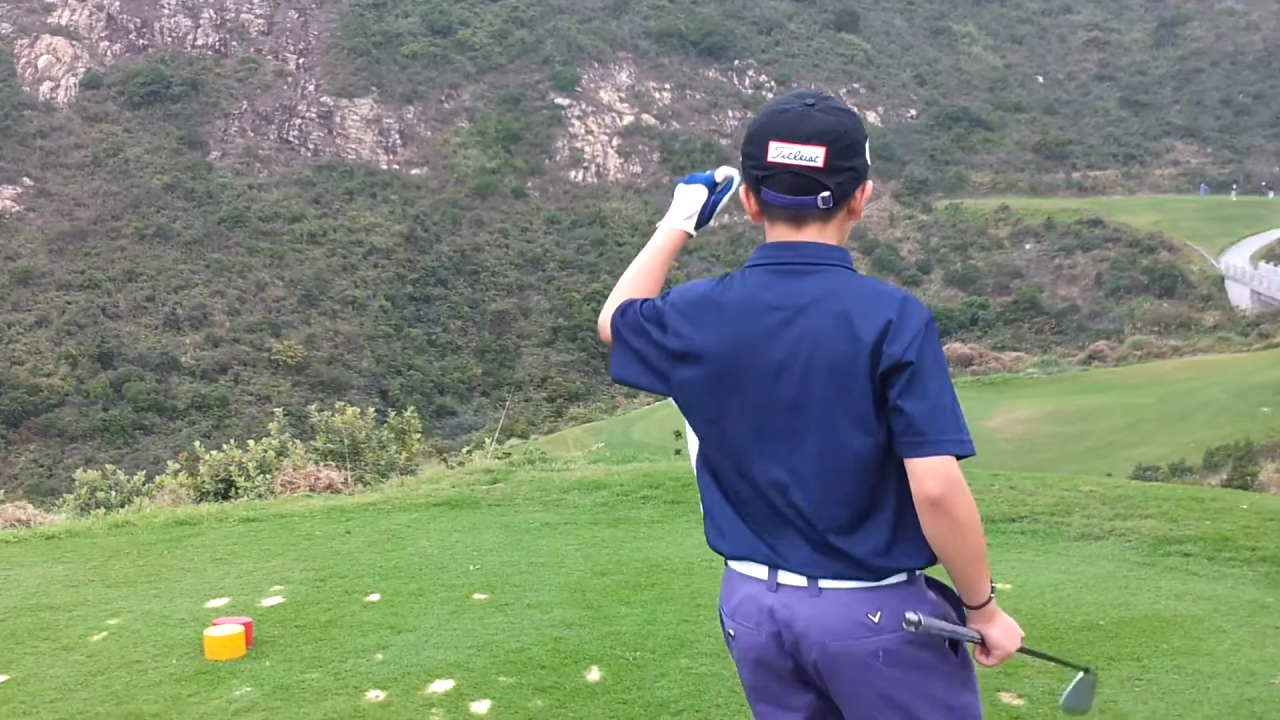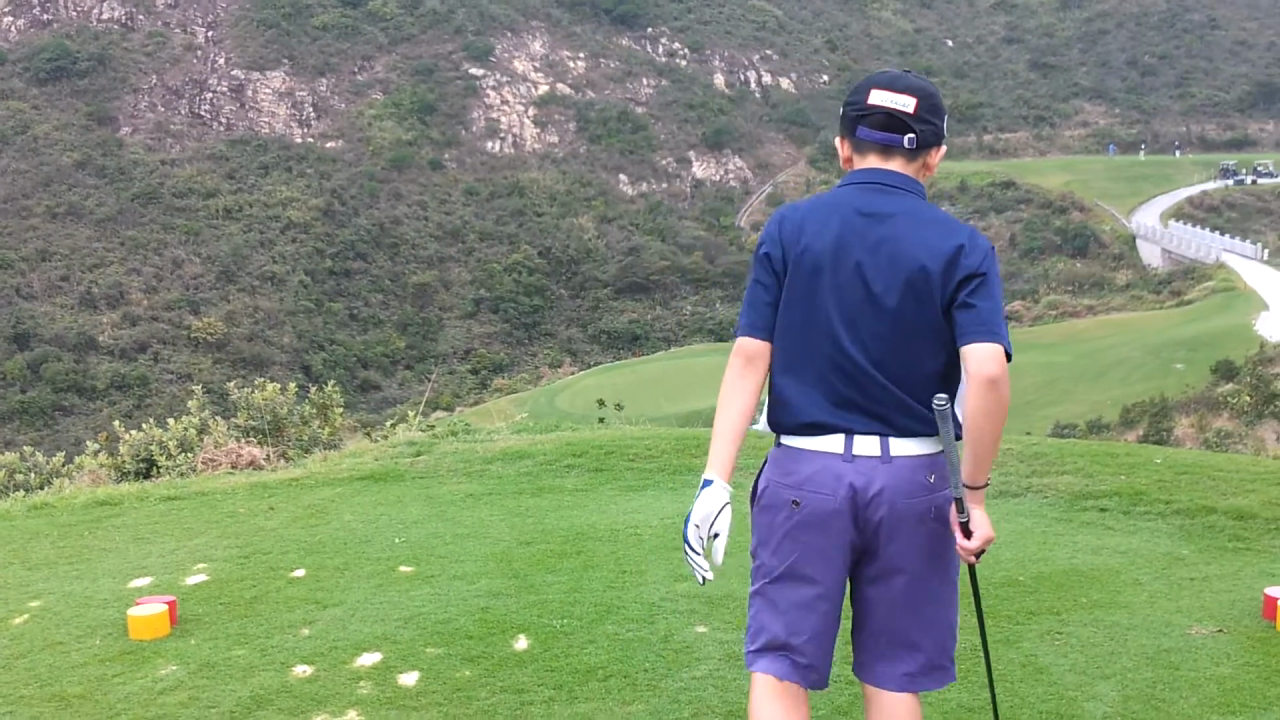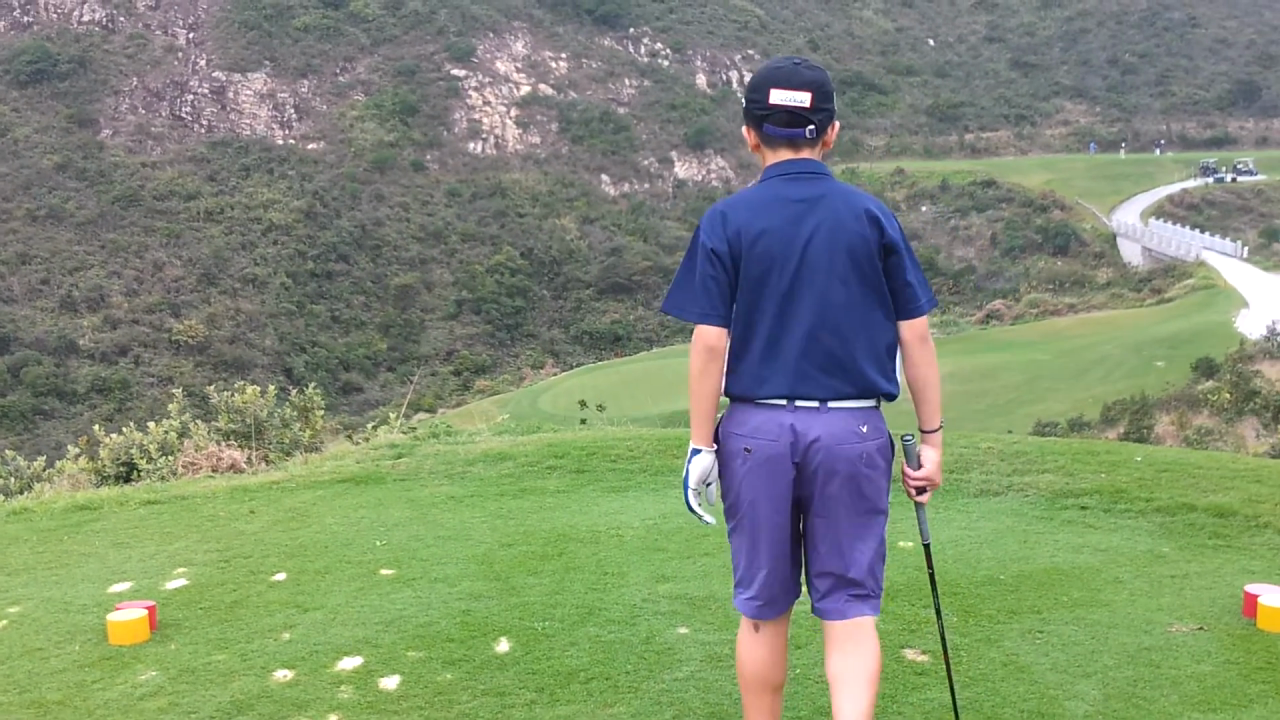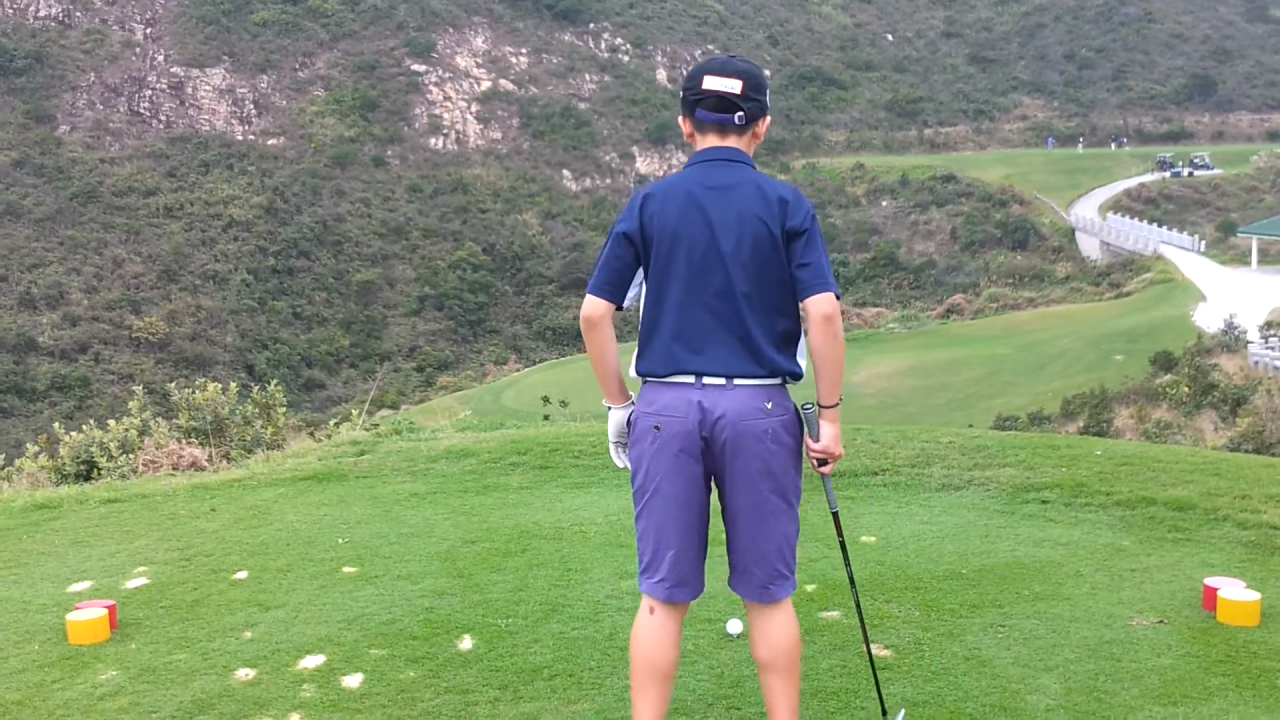
dt=0.7s
person 1, frame 1
left shoulder: (698, 315)
right shoulder: (892, 320)
left elbow: (617, 319)
right elbow: (937, 490)
left wrist: (676, 223)
right wrist: (980, 605)
left hip: (755, 604)
right hip: (873, 609)
person 1, frame 2
left shoulder: (790, 226)
right shoulder: (962, 245)
left elbow: (750, 356)
right elbow: (987, 373)
left wrist: (715, 478)
right wrist: (975, 495)
left hip: (803, 472)
right hip: (911, 478)
person 1, frame 3
left shoulder: (726, 220)
right shoulder: (872, 216)
left elbow: (709, 345)
right elbow: (916, 335)
left wrist: (700, 446)
right wrist: (931, 437)
left hip: (758, 431)
right hip: (851, 431)
left knee: (763, 609)
right knee: (849, 615)
person 1, frame 4
left shoulder: (648, 203)
right shoulder: (786, 204)
left elbow: (594, 314)
right elbow: (823, 314)
left wrist: (617, 404)
right wrist: (829, 415)
left hip: (667, 409)
right hip: (758, 409)
left knee: (663, 593)
right knee: (767, 593)
